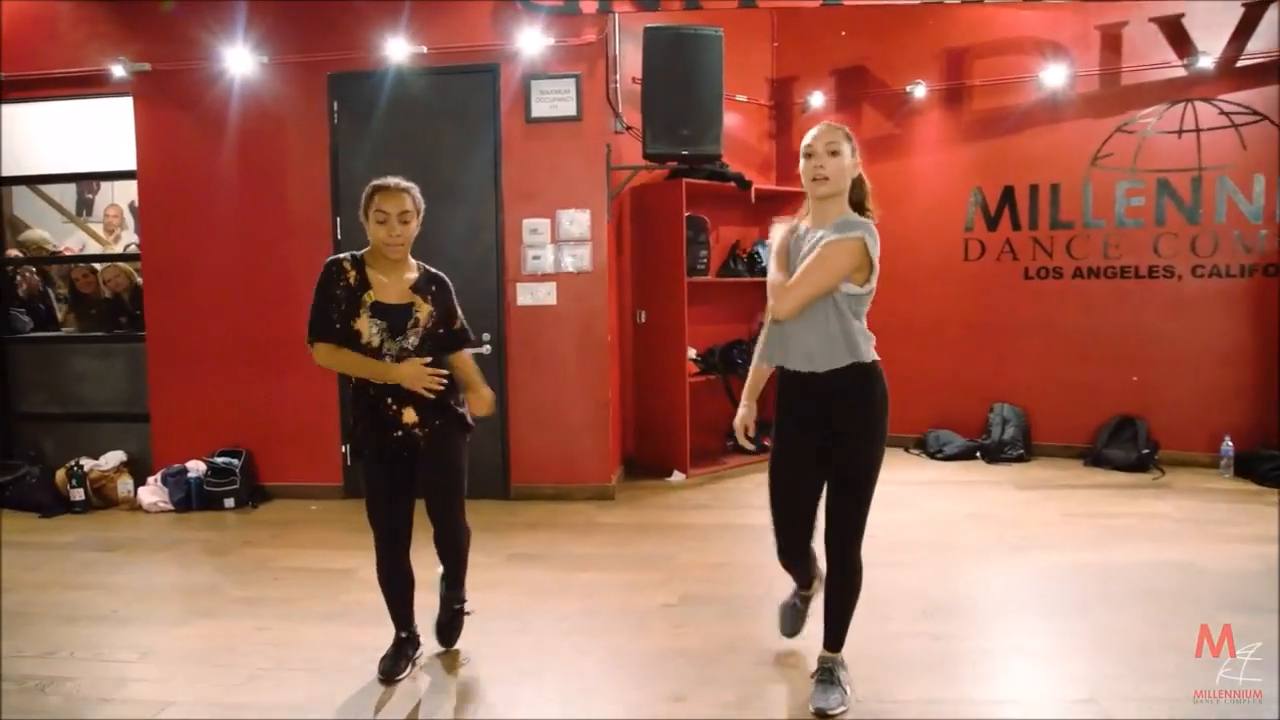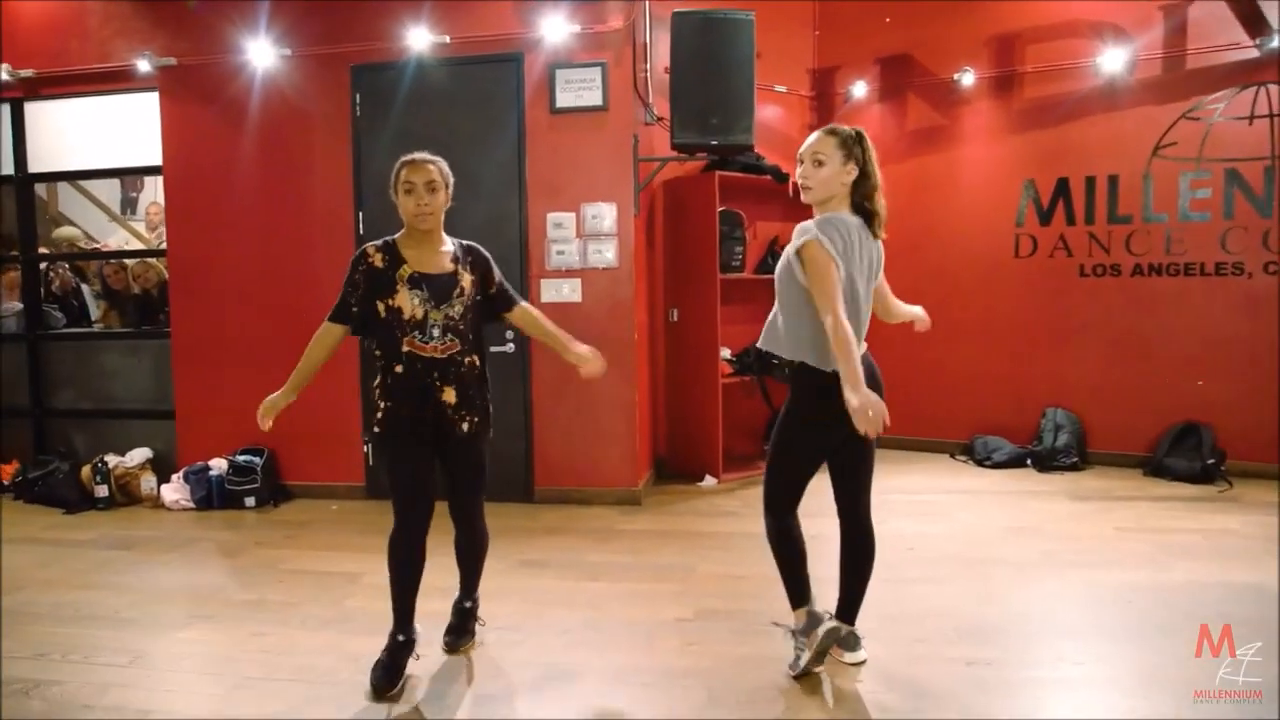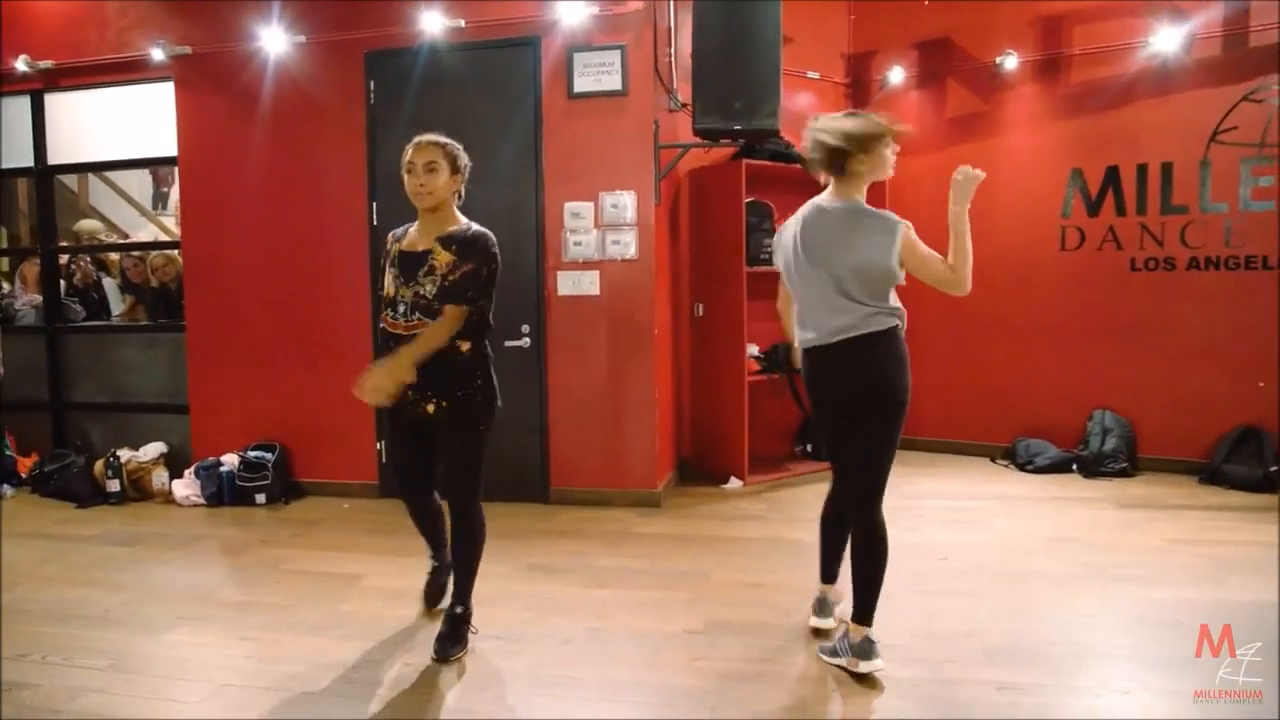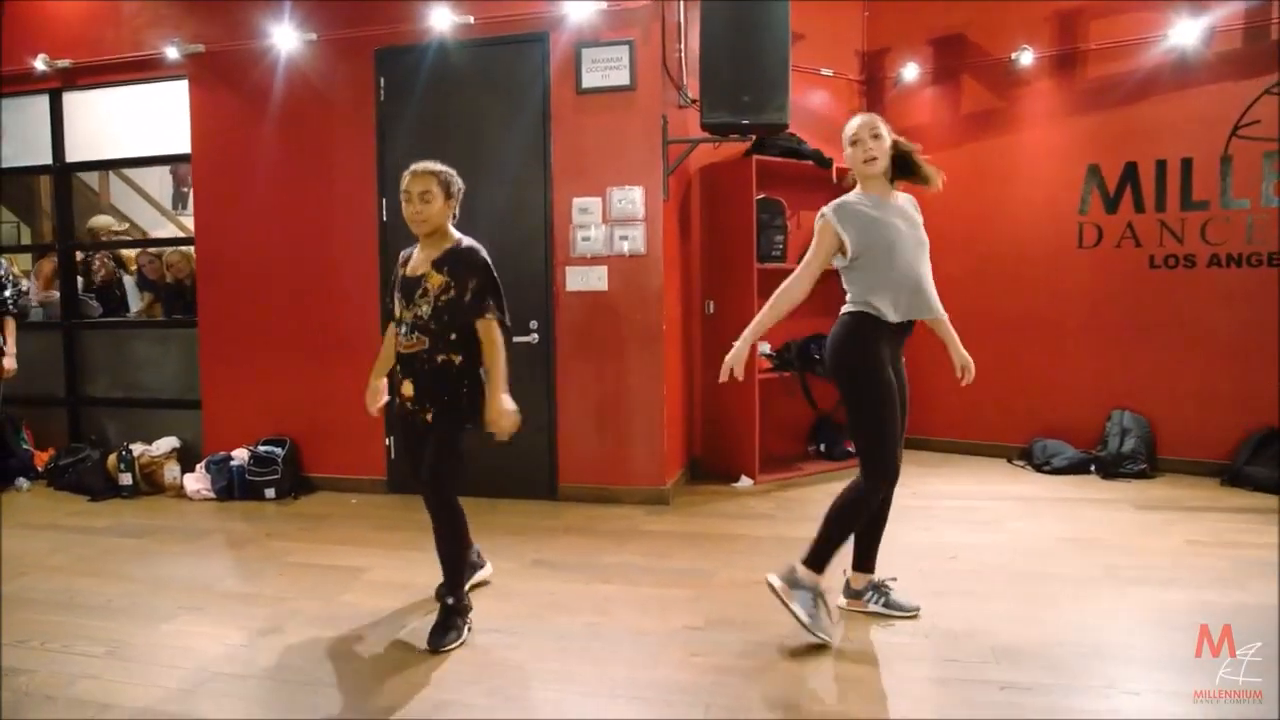
dt=0.5s
person 1, frame 1
left shoulder: (853, 236)
right shoulder: (798, 235)
left elbow: (785, 302)
left wrist: (778, 246)
right wrist: (749, 391)
left hip: (852, 392)
right hip: (796, 394)
left knee: (844, 535)
right knee: (790, 529)
left ankle: (832, 661)
right ankle: (806, 584)
person 1, frame 2
left shoulder: (813, 237)
right shoulder: (862, 234)
left elbow: (834, 317)
right elbow: (888, 307)
left wrist: (852, 387)
right wrist: (915, 310)
left hip: (819, 387)
right hip: (857, 382)
left knee: (778, 506)
right knee: (853, 509)
left ankle: (809, 620)
right ankle: (846, 629)
person 1, frame 3
left shoulder: (794, 225)
right shoulder: (887, 230)
left elbow: (787, 304)
right elbow: (960, 283)
right wrist: (958, 207)
left hip: (821, 366)
right hip: (877, 364)
left knee: (848, 482)
right knee: (869, 495)
left ankle: (826, 594)
right ankle: (859, 636)
person 1, frame 4
left shoulder: (908, 207)
right shoulder: (840, 214)
left elbow: (918, 282)
right elbow: (801, 280)
left wrist: (955, 343)
right wrist: (748, 336)
left hip: (889, 345)
right hip: (861, 342)
left knee: (886, 470)
right knee: (876, 472)
left ankle: (861, 582)
right ankle: (803, 576)
person 2, frame 1
left shoulder: (437, 284)
right shoulder: (340, 273)
right elbow: (321, 349)
left wrist: (476, 387)
right wrist: (397, 373)
left hip: (440, 421)
right hip: (377, 427)
left knee: (449, 521)
right knee: (390, 540)
left ankle: (453, 588)
right ankle: (406, 637)
person 2, frame 2
left shoulder: (473, 259)
right shoulder: (373, 260)
left elbow: (514, 309)
right elbow: (335, 327)
left wrist: (569, 347)
right wrist: (291, 389)
left hip: (464, 407)
right hip: (402, 411)
left knee: (469, 517)
right knee: (411, 521)
left ankle: (467, 603)
right ankle: (401, 638)
person 2, frame 3
left shoulder: (476, 242)
right shoulder: (398, 241)
left elbow: (454, 316)
left wrist: (398, 364)
right wrist: (393, 369)
left hip: (461, 392)
right hip: (408, 392)
left knee: (461, 497)
right knee: (410, 488)
left ankle: (459, 613)
right ankle: (443, 558)
person 2, frame 4
left shoulder: (469, 258)
right shoulder: (406, 259)
left elbow: (489, 327)
left wrist: (499, 392)
right wrist: (379, 375)
left hip: (453, 396)
right hip: (413, 395)
left knee: (439, 489)
right knee: (431, 489)
left ankle: (456, 603)
right ankle: (468, 560)
